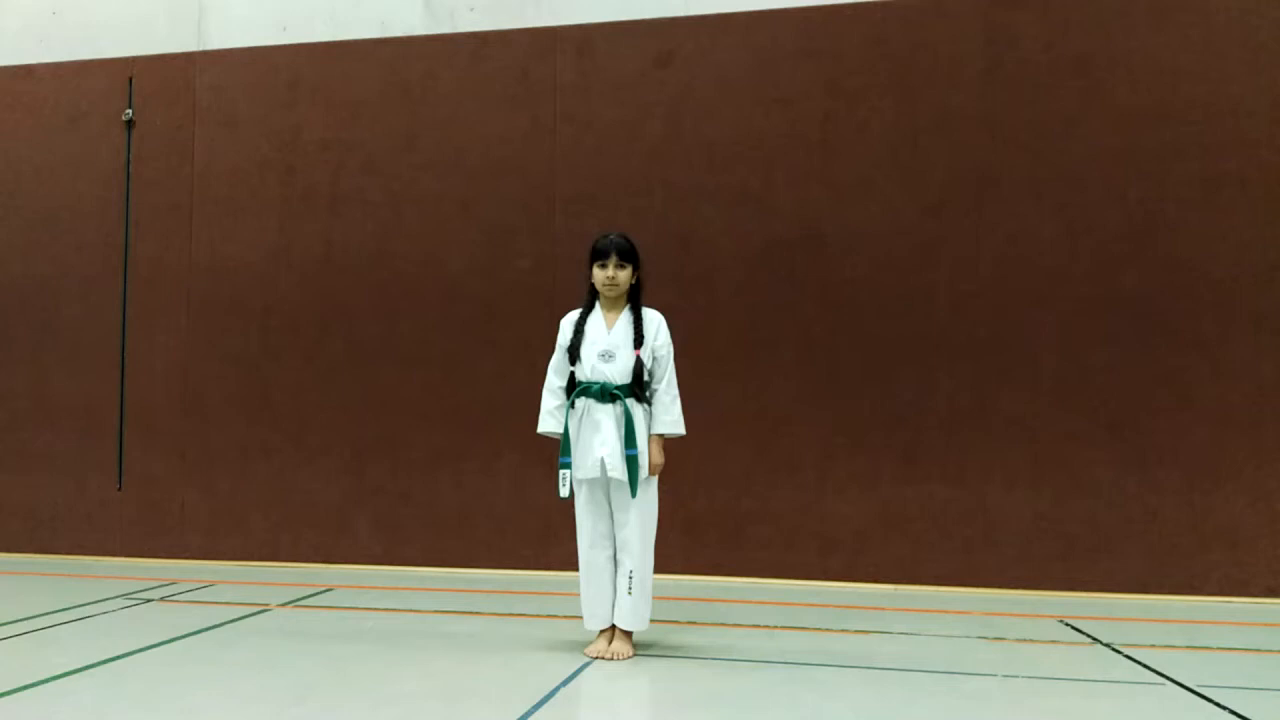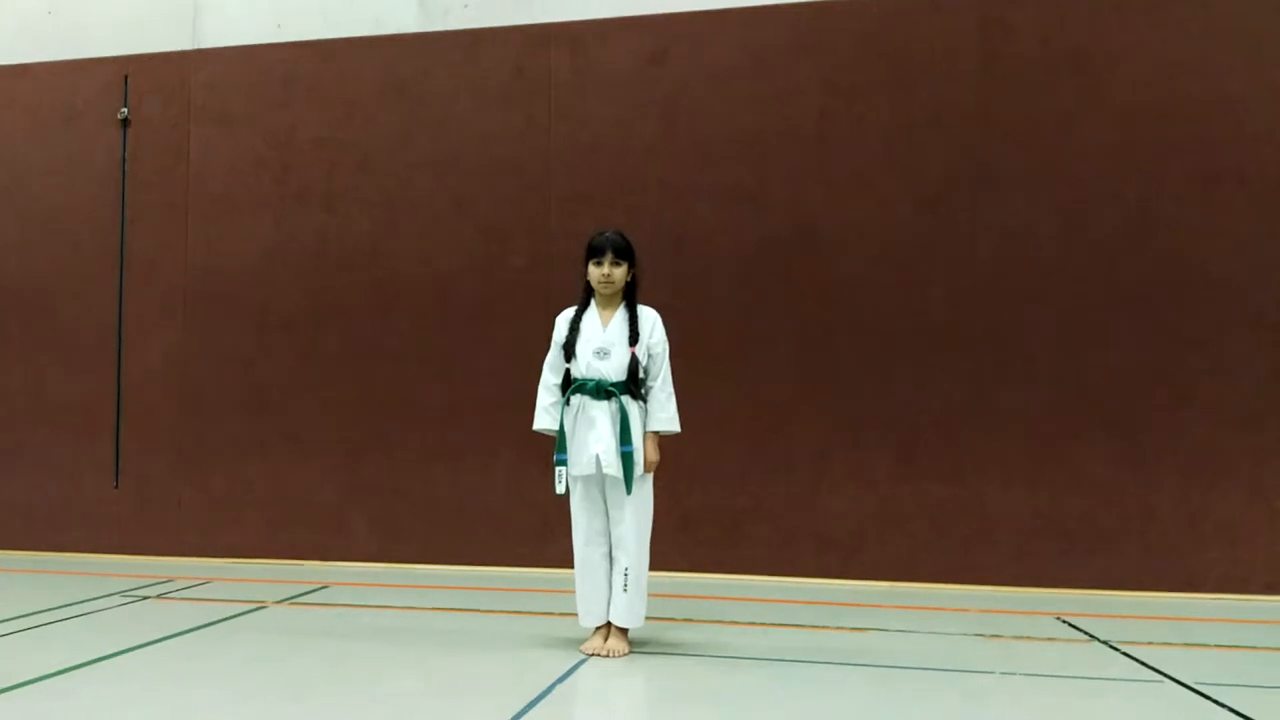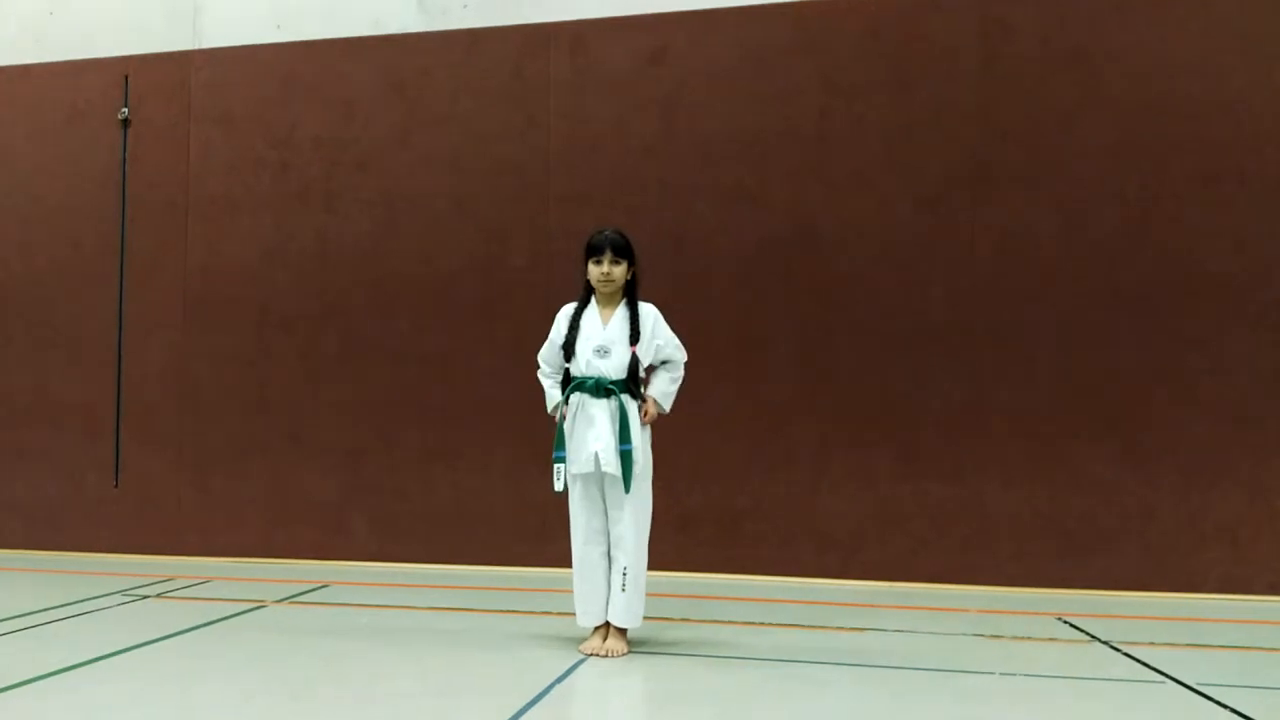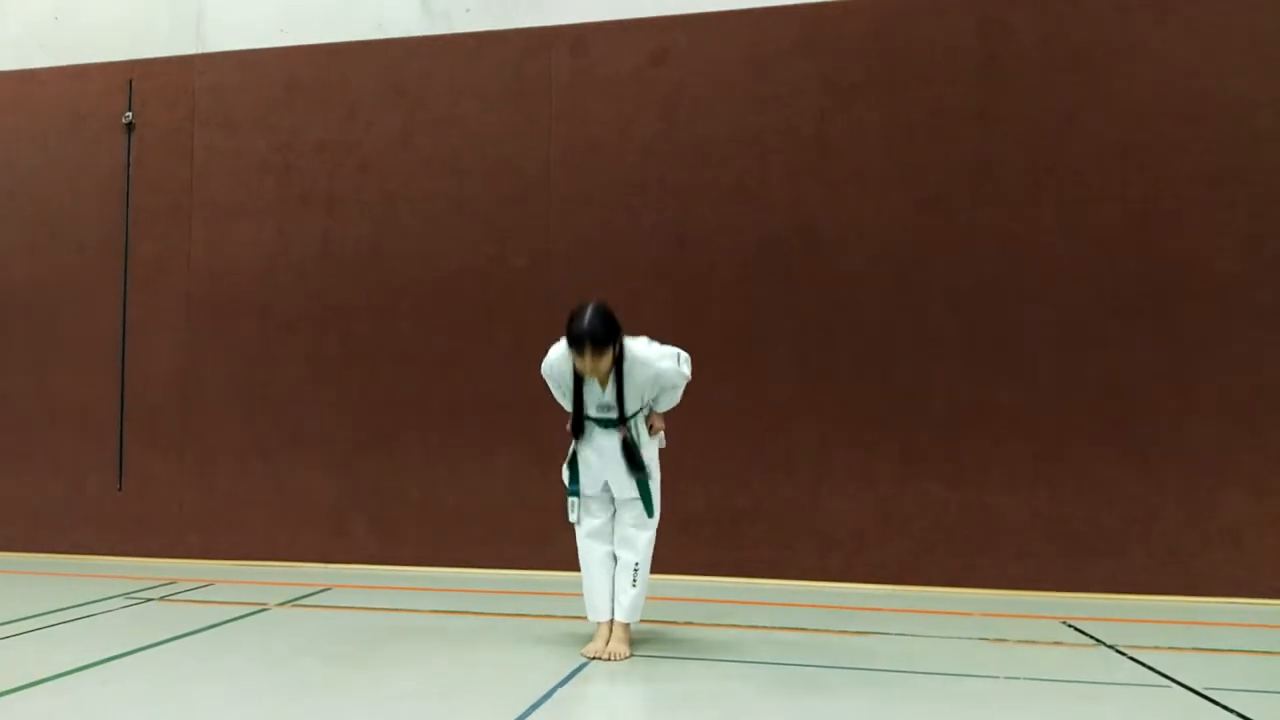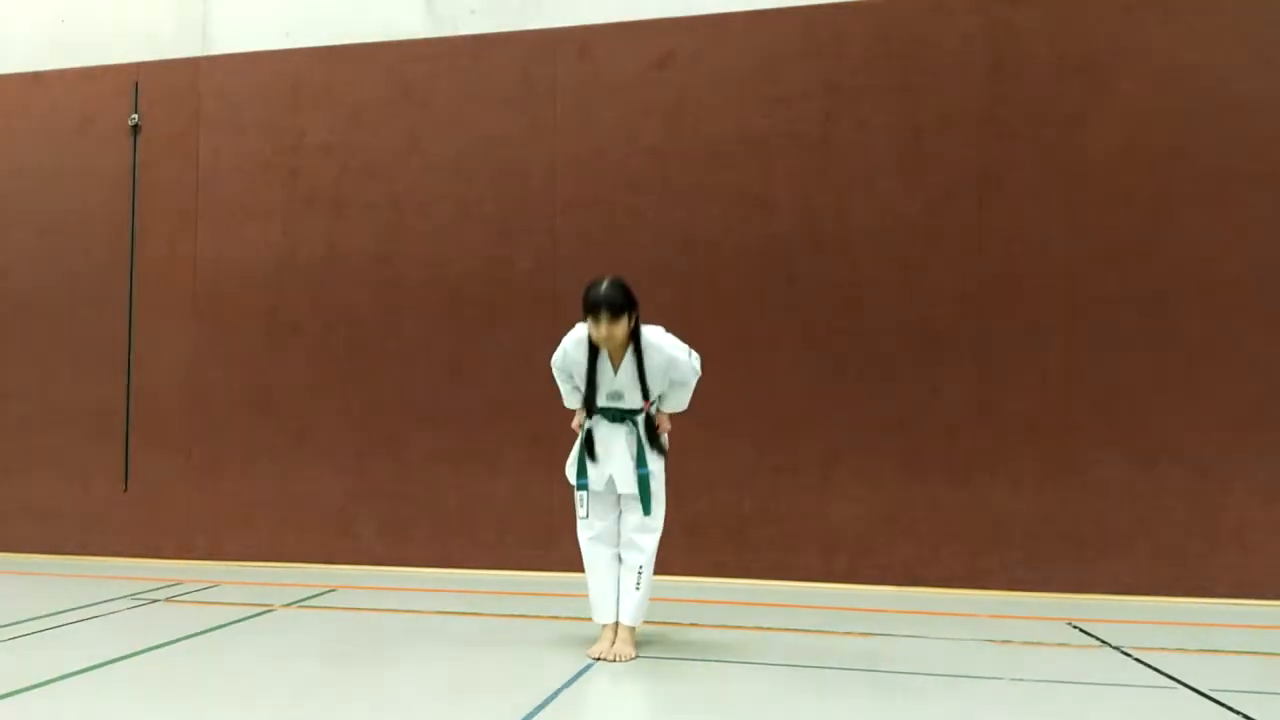
dt=0.7s
person 1, frame 1
left shoulder: (651, 323)
right shoulder: (573, 323)
left elbow: (663, 385)
right elbow: (556, 383)
left wrist: (657, 441)
right wrist: (560, 440)
left hip: (631, 435)
right hip: (586, 437)
left knee: (632, 534)
right knee: (594, 535)
left ankle: (624, 629)
right ankle: (603, 627)
person 1, frame 2
left shoulder: (647, 320)
right shoulder: (568, 320)
left elbow: (658, 382)
right elbow: (552, 380)
left wrist: (652, 438)
right wrist: (556, 438)
left hip: (627, 431)
right hip: (582, 432)
left knee: (628, 531)
right knee: (588, 532)
left ankle: (620, 626)
right ankle: (598, 623)
person 1, frame 3
left shoulder: (646, 316)
right shoulder: (569, 316)
left elbow: (674, 360)
right elbow: (548, 365)
left wrist: (655, 399)
right wrist: (558, 403)
left hip: (625, 429)
right hip: (581, 429)
left knee: (627, 529)
right knee: (588, 530)
left ankle: (619, 627)
right ankle: (597, 624)
person 1, frame 4
left shoulder: (647, 359)
right shoulder: (559, 358)
left elbow: (681, 367)
left wrist: (657, 411)
right wrist: (576, 414)
left hip: (634, 444)
right hip: (591, 444)
left knee: (634, 532)
right knee: (593, 530)
left ankle: (622, 627)
right ankle: (602, 625)
person 1, frame 5
left shoulder: (658, 345)
right shoulder: (575, 343)
left elbow: (690, 371)
right elbow: (562, 371)
left wrist: (665, 411)
right wrist: (579, 408)
left hip: (640, 443)
right hip: (598, 440)
left knee: (639, 533)
right knee: (597, 532)
left ankle: (626, 629)
right ankle: (607, 627)
